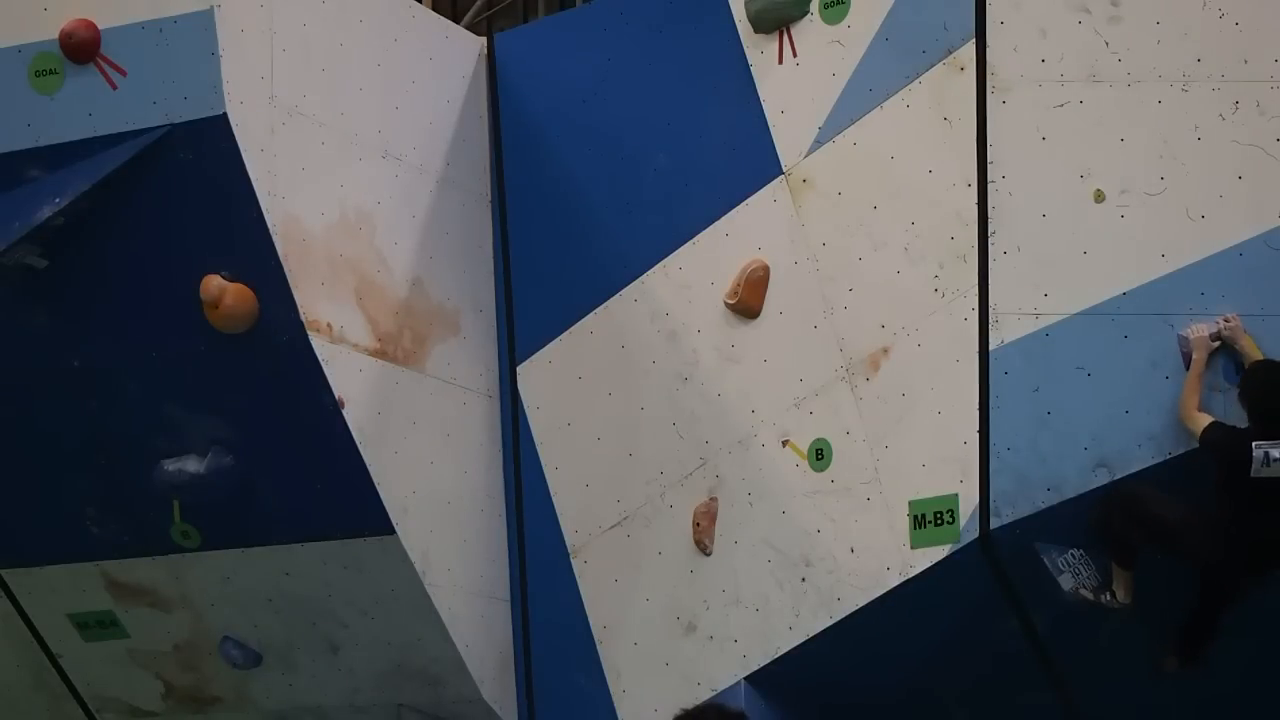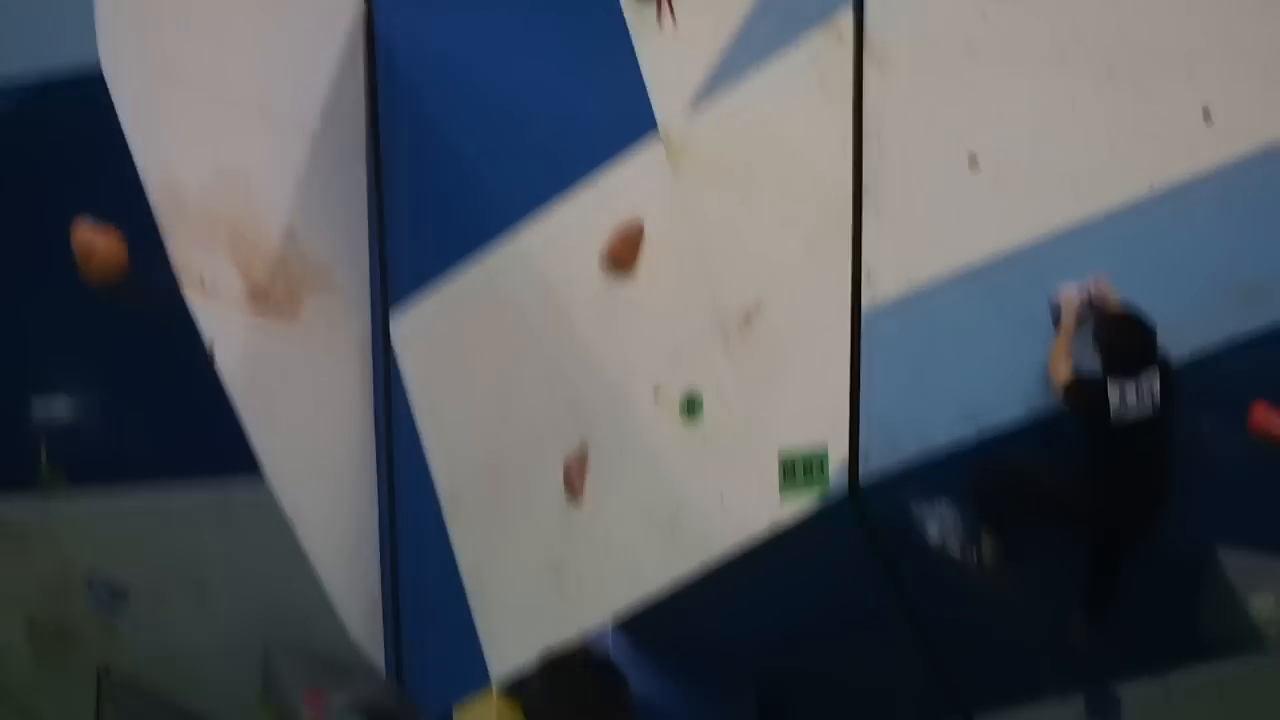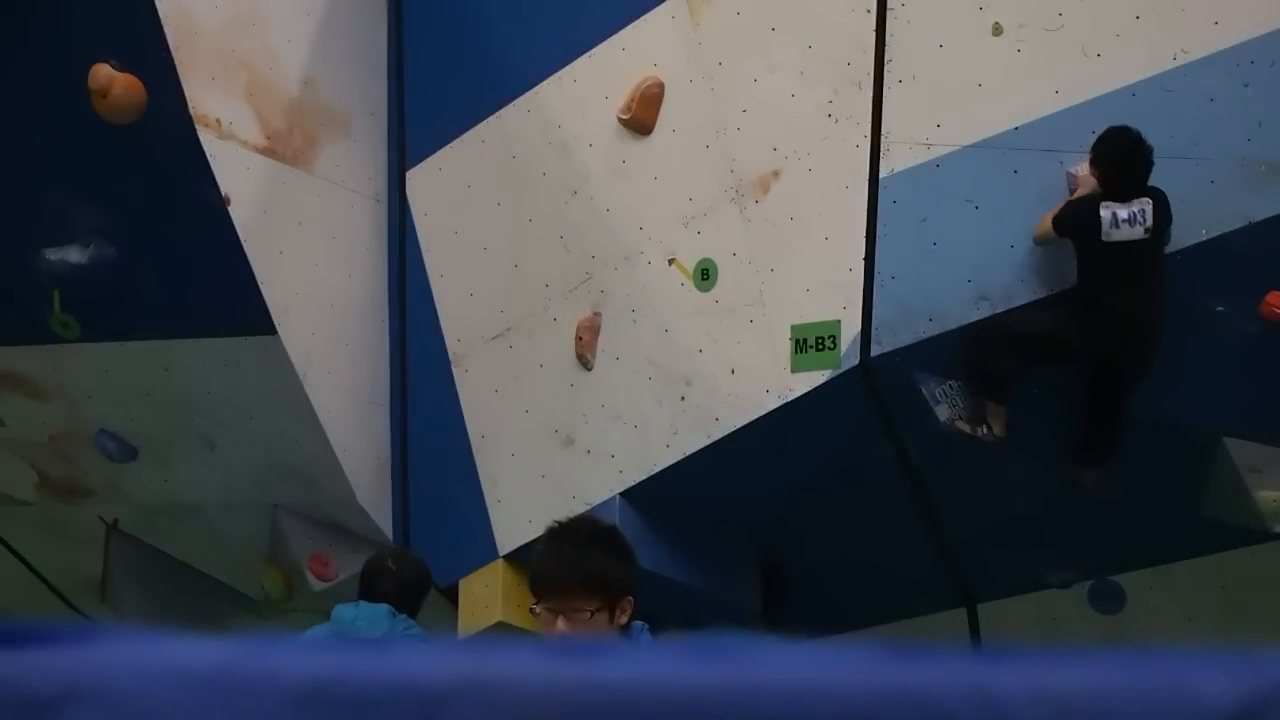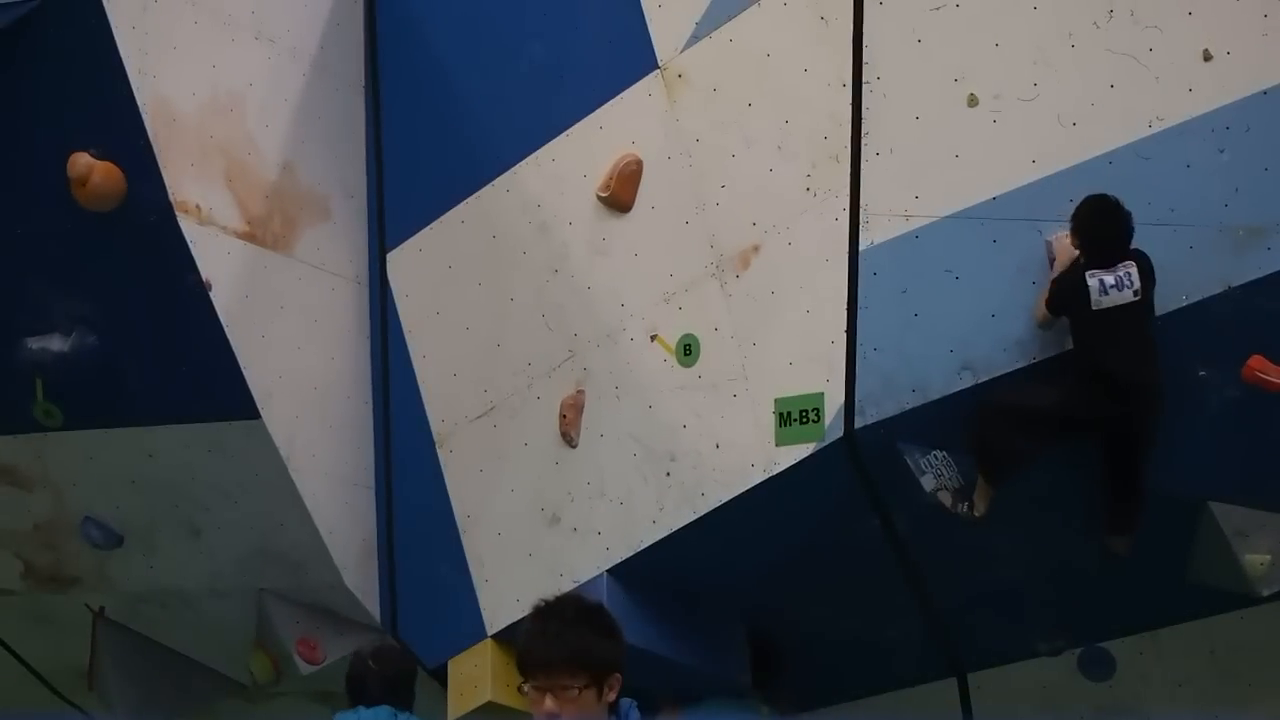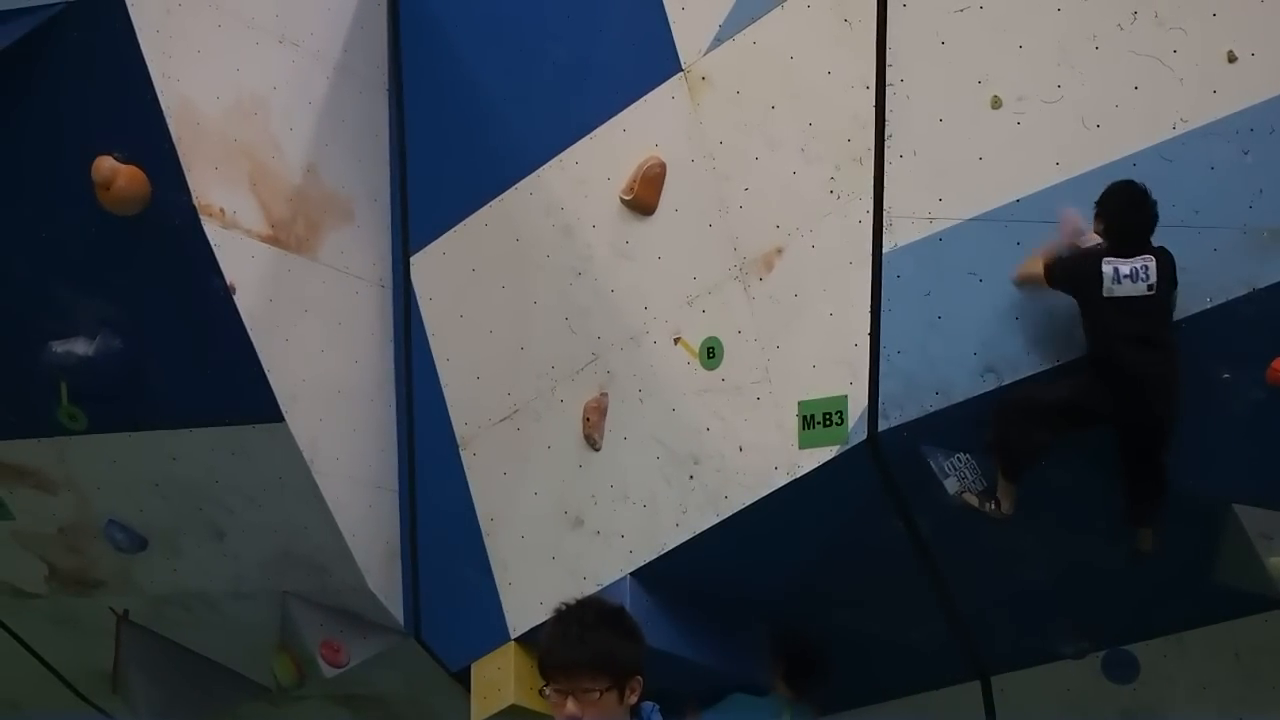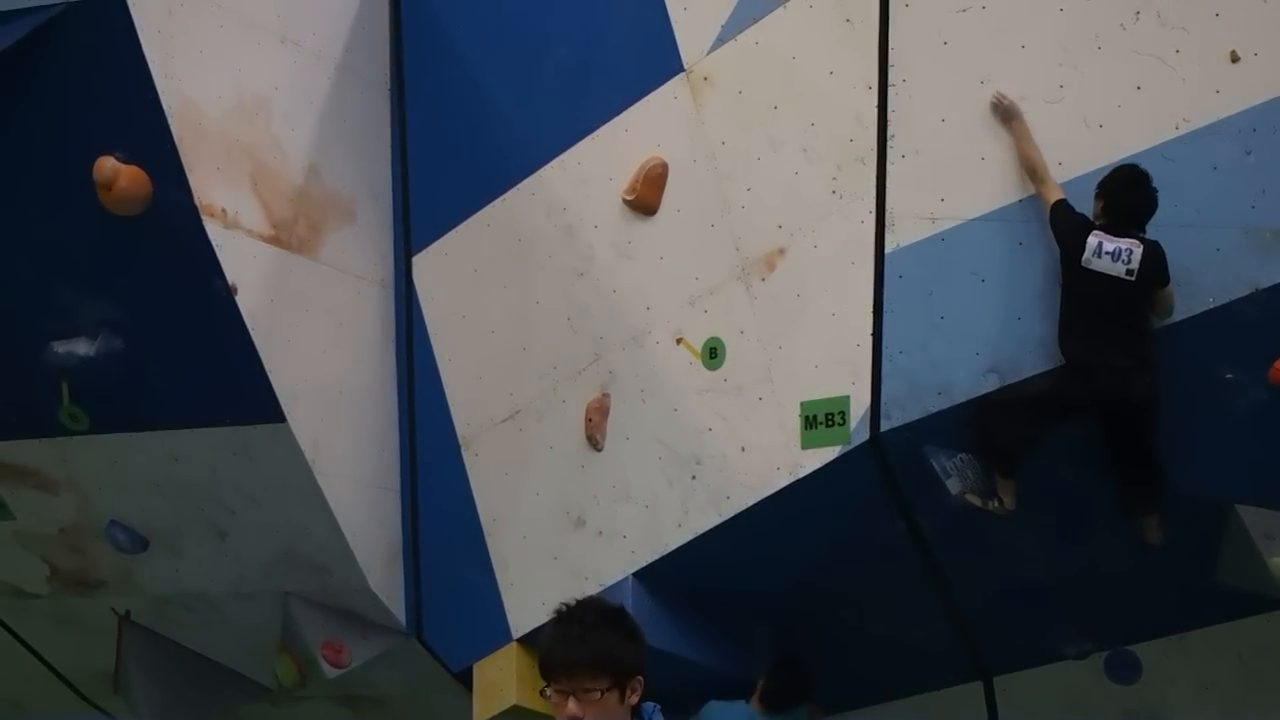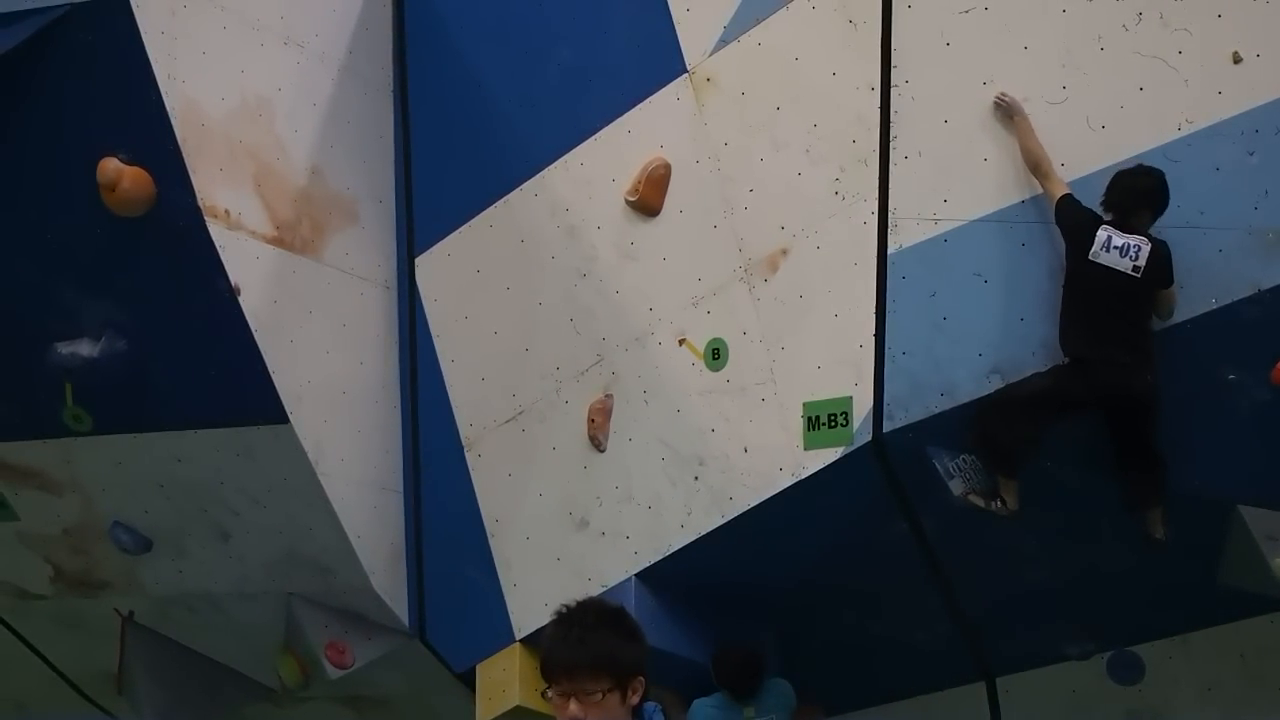
dt=0.5s
person 1, frame 1
left shoulder: (1232, 443)
left elbow: (1188, 412)
left wrist: (1200, 356)
right wrist: (1243, 342)
left hip: (1217, 542)
left knee: (1122, 504)
right knee: (1213, 598)
left ankle: (1121, 593)
right ankle: (1182, 658)
person 1, frame 2
left shoulder: (1094, 391)
right shoulder: (1161, 375)
left elbow: (1058, 372)
right elbow: (1136, 338)
left wrist: (1070, 320)
right wrist: (1115, 309)
left hip: (1100, 497)
right hip: (1145, 502)
left knee: (1000, 487)
right knee: (1109, 555)
left ankle: (990, 553)
right ankle: (1091, 619)
person 1, frame 3
left shoulder: (1086, 210)
right shoulder: (1158, 202)
left elbow: (1040, 235)
left hip: (1087, 329)
right hip: (1138, 339)
left knee: (992, 339)
right knee: (1106, 402)
left ankle: (996, 425)
right ankle: (1089, 466)
person 1, frame 4
left shoulder: (1072, 281)
right shoulder: (1142, 265)
left elbow: (1043, 319)
left wrist: (1060, 263)
left hip: (1090, 397)
right hip: (1143, 399)
left knee: (998, 415)
right knee: (1126, 469)
left ankle: (981, 501)
right ankle: (1120, 535)
person 1, frame 5
left shoulder: (1085, 266)
right shoulder: (1163, 262)
left elbow: (1023, 275)
left wrist: (1064, 246)
left hip: (1104, 387)
right hip: (1160, 393)
left knee: (1015, 411)
right knee: (1145, 465)
left ankle: (1004, 501)
right ankle: (1145, 533)
person 1, frame 6
left shoulder: (1076, 235)
right shoulder: (1151, 254)
left elbow: (1039, 176)
right elbow: (1165, 310)
left wrist: (1015, 121)
left hip: (1082, 376)
right hip: (1135, 382)
left knee: (998, 413)
right knee: (1136, 454)
left ankle: (1004, 498)
right ankle: (1149, 526)
person 1, frame 7
left shoulder: (1084, 229)
right shoulder: (1158, 253)
left elbow: (1043, 172)
right elbow: (1165, 312)
left wrist: (1019, 118)
left hip: (1084, 372)
right hip: (1136, 377)
left knee: (999, 413)
right knee: (1140, 451)
left ankle: (1008, 499)
right ankle: (1155, 526)
